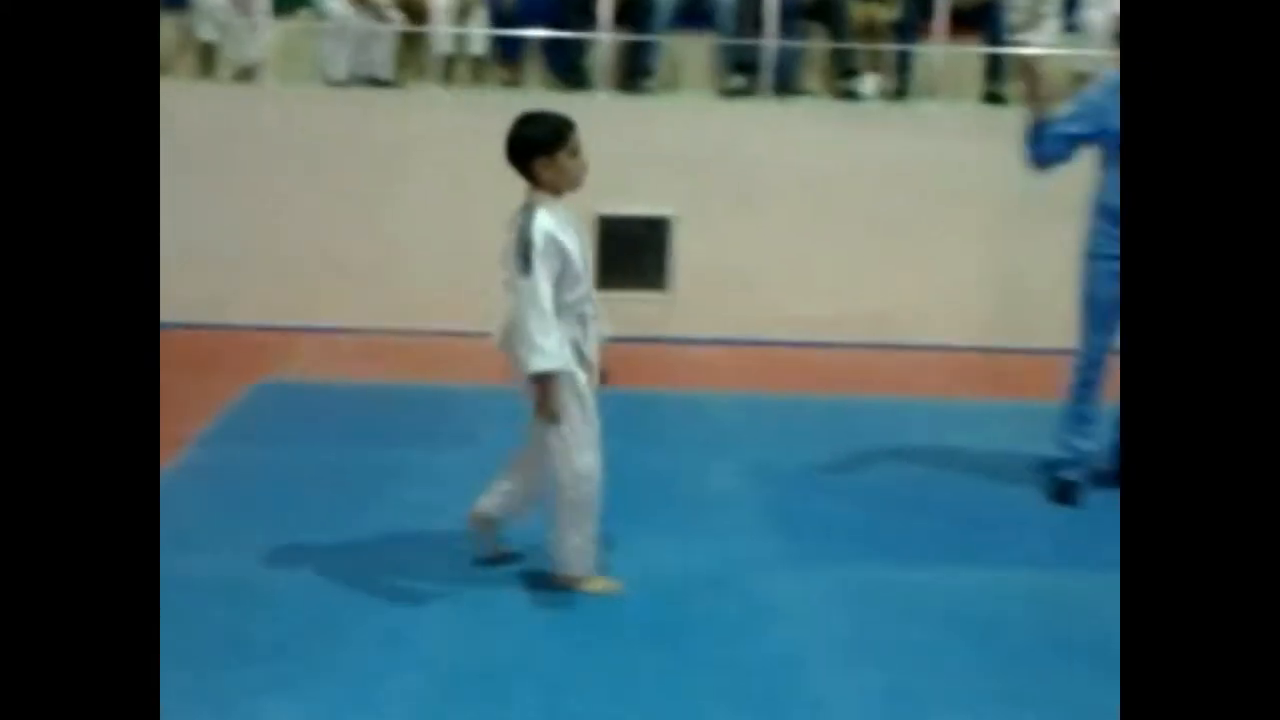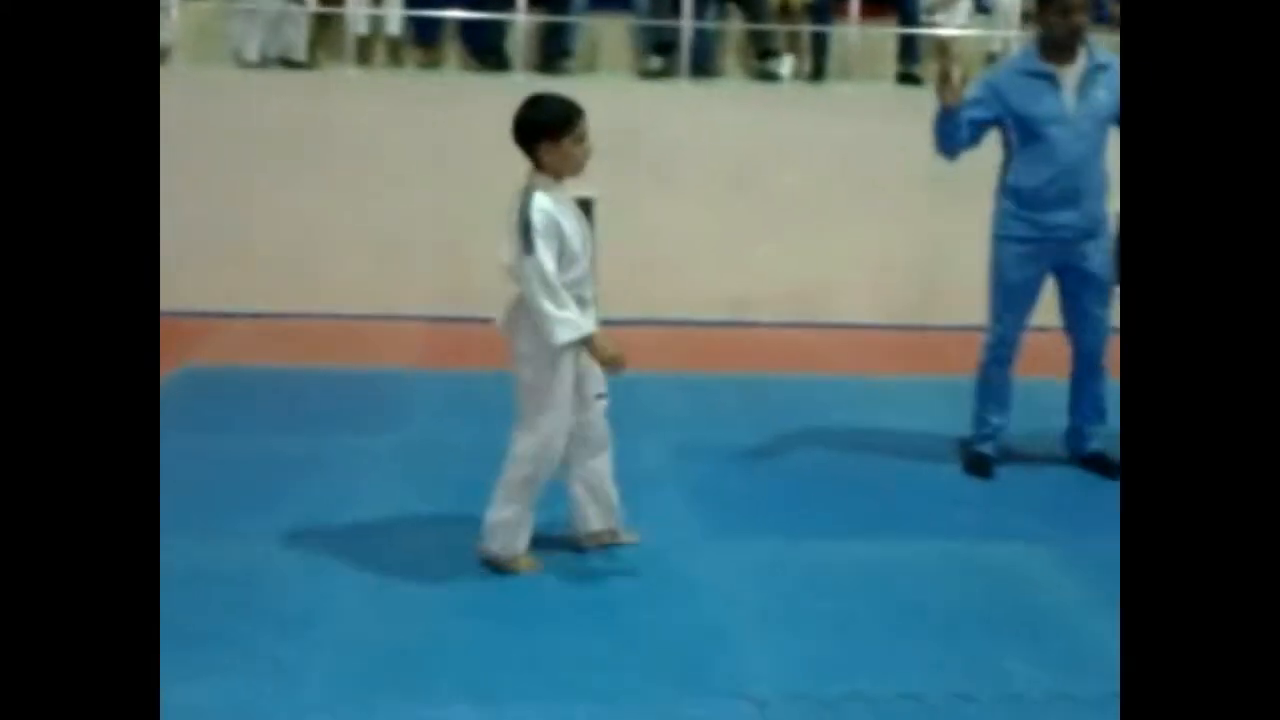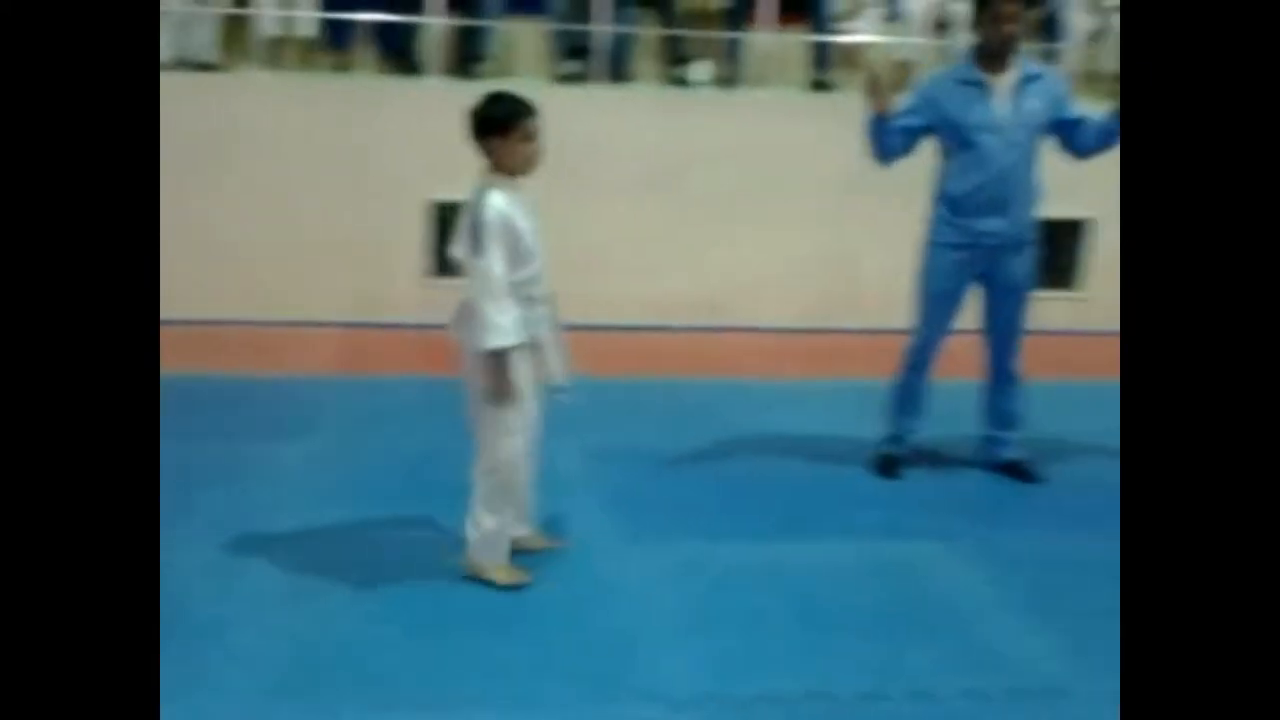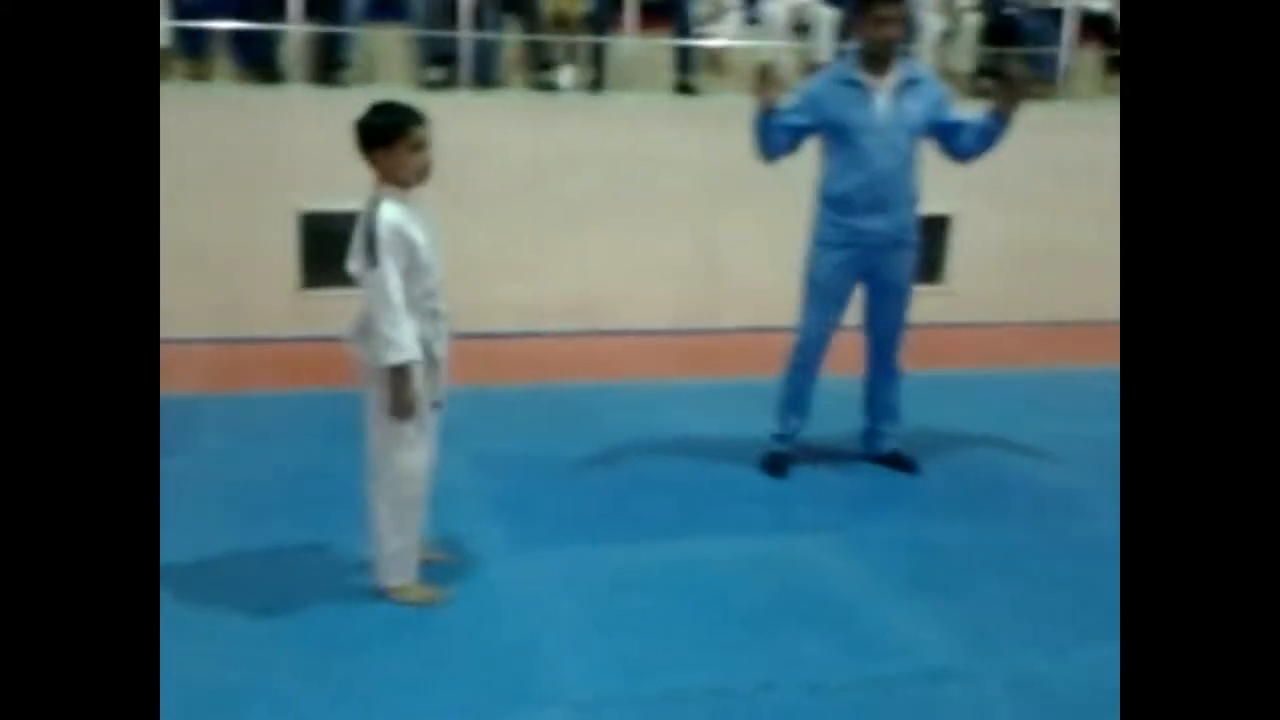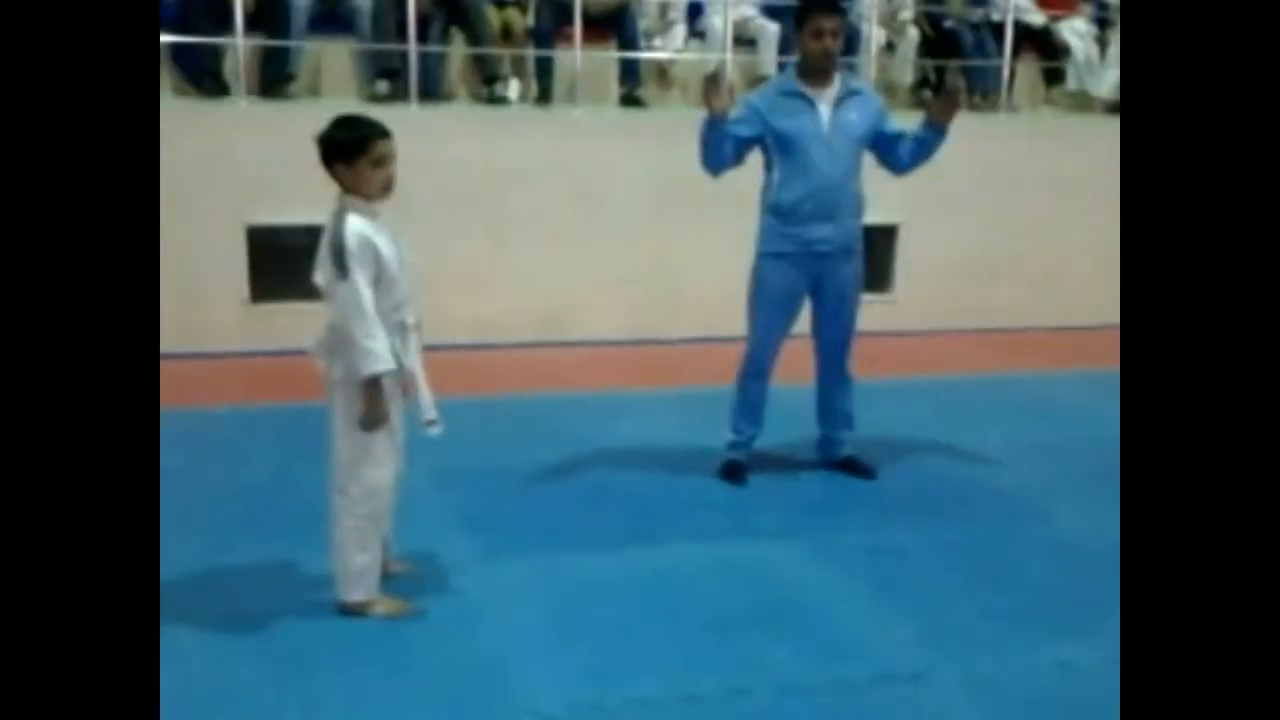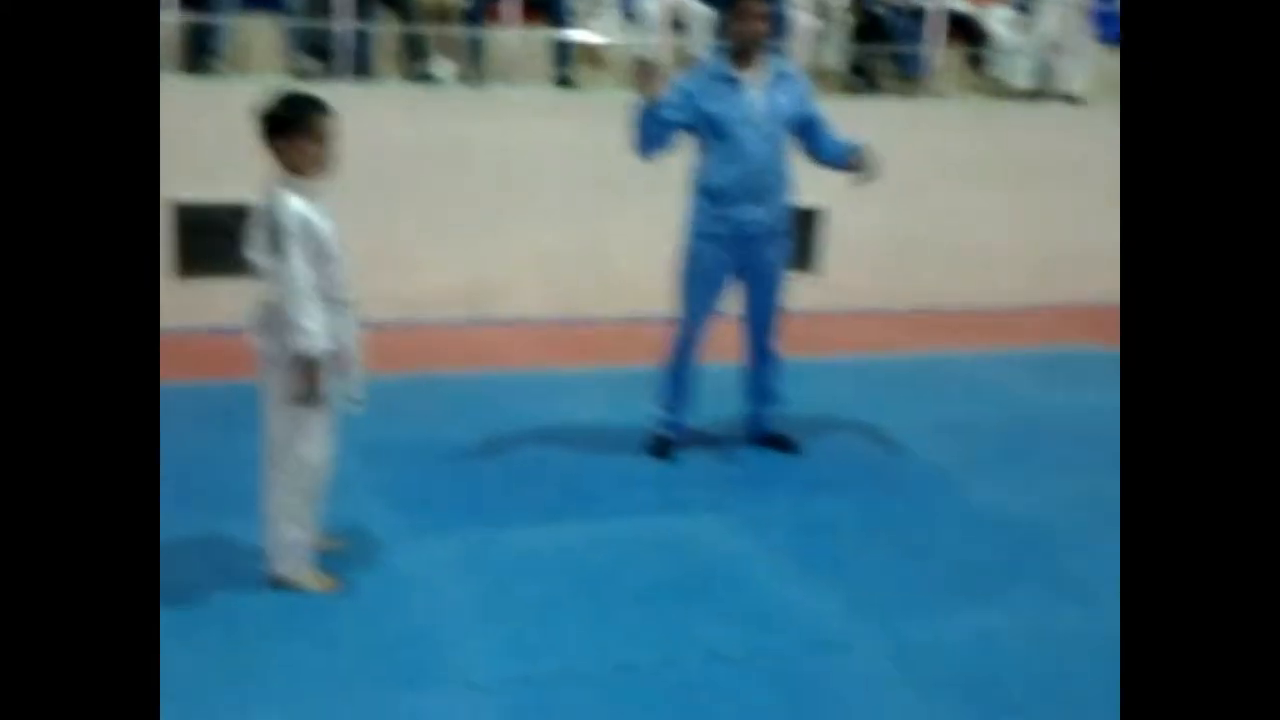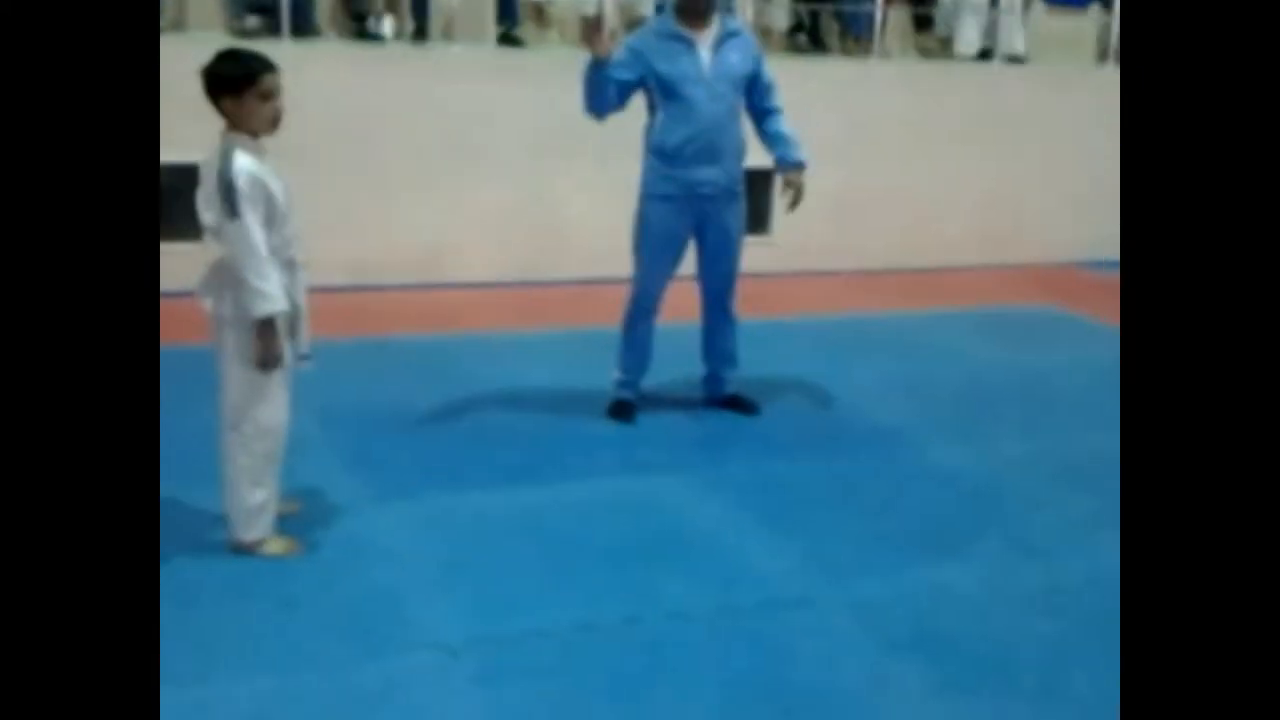
dt=0.3s
person 1, frame 1
left shoulder: (556, 216)
right shoulder: (539, 227)
right elbow: (534, 308)
left wrist: (593, 350)
right wrist: (545, 379)
left hip: (570, 351)
right hip: (555, 359)
left knee: (548, 450)
right knee: (578, 462)
left ankle: (490, 516)
right ankle: (575, 565)
person 1, frame 2
left shoulder: (557, 200)
right shoulder: (537, 209)
right elbow: (544, 288)
right wrist: (592, 342)
left hip: (571, 335)
right hip: (551, 341)
left knee: (591, 434)
right knee: (540, 441)
left ankle: (598, 523)
right ankle: (502, 541)
person 1, frame 3
left shoulder: (510, 199)
right shoulder: (490, 207)
right elbow: (486, 288)
left wrist: (541, 342)
right wrist: (497, 360)
left hip: (521, 336)
right hip: (499, 341)
left knee: (520, 440)
right knee: (504, 445)
left ankle: (513, 528)
right ankle: (486, 552)
person 1, frame 4
left shoulder: (402, 211)
right shoulder: (384, 219)
right elbow: (386, 303)
right wrist: (400, 375)
left hip: (416, 352)
right hip: (398, 357)
left knee: (416, 459)
right knee: (401, 465)
left ankle: (407, 545)
right ankle: (396, 576)
person 1, frame 5
left shoulder: (369, 224)
right shoulder: (351, 233)
right elbow: (356, 316)
left wrist: (398, 372)
right wrist: (373, 387)
left hip: (381, 365)
right hip: (363, 371)
left knee: (382, 471)
right knee: (365, 477)
left ankle: (374, 558)
right ankle: (358, 590)
person 1, frame 6
left shoulder: (303, 202)
right shoulder: (287, 209)
right elbow: (294, 292)
left wrist: (330, 353)
right wrist: (309, 362)
left hip: (314, 343)
right hip: (298, 348)
left knee: (311, 448)
right knee: (299, 452)
left ankle: (302, 535)
right ankle: (289, 562)
person 1, frame 7
left shoulder: (243, 160)
right shoulder: (239, 169)
right elbow: (248, 254)
right wrist: (267, 327)
left hip: (262, 304)
right hip: (251, 310)
left knee: (264, 414)
right knee: (258, 417)
left ankle: (259, 499)
right ankle: (252, 528)
person 2, frame 1
right shoulder: (1105, 95)
right elbow: (1046, 155)
right wrist: (1039, 115)
right hip: (1111, 249)
right knee: (1093, 359)
left ankle: (1116, 455)
right ankle: (1071, 465)
person 2, frame 2
left shoulder: (1111, 74)
right shoulder: (1007, 79)
right elbow: (953, 144)
right wrist: (950, 108)
left hip: (1088, 235)
right hip: (1023, 233)
left knee: (1092, 343)
right knee: (1003, 341)
left ankle: (1086, 441)
right ankle: (984, 439)
person 2, frame 3
left shoulder: (1048, 86)
right shoulder: (943, 87)
left elbow: (1083, 140)
right elbow: (889, 149)
left wrist: (1116, 118)
right wrist: (882, 115)
left hip: (1015, 243)
right hip: (954, 239)
left knee: (1005, 352)
right knee: (925, 343)
left ankle: (1002, 447)
right ankle: (896, 441)
person 2, frame 4
left shoulder: (926, 89)
right shoulder: (825, 89)
left elbow: (961, 145)
right elbow: (773, 147)
left wrist: (1000, 116)
right wrist: (769, 109)
left hip: (897, 241)
right hip: (837, 239)
left knee: (885, 346)
right knee: (812, 341)
left ankle: (881, 440)
right ankle: (783, 441)
person 2, frame 5
left shoulder: (866, 102)
right shoulder: (766, 102)
left elbow: (899, 157)
right elbow: (717, 161)
left wrist: (934, 128)
right wrist: (716, 119)
left hip: (843, 251)
right hip: (783, 251)
left knee: (835, 354)
right knee: (761, 352)
left ankle: (836, 445)
right ankle: (739, 449)
person 2, frame 6
left shoulder: (792, 82)
right shoulder: (698, 84)
left elbow: (818, 139)
right elbow: (650, 144)
left wrist: (851, 155)
right wrist: (652, 102)
left hip: (770, 231)
right hip: (715, 230)
left knee: (763, 332)
right knee: (691, 329)
left ankle: (762, 422)
right ankle: (670, 425)
person 2, frame 7
left shoulder: (743, 42)
right shoulder: (647, 43)
left elbow: (766, 110)
right elbow: (601, 106)
left wrist: (790, 160)
right wrist: (600, 61)
left hip: (726, 193)
right hip: (667, 192)
left knee: (720, 295)
right knee: (647, 294)
left ankle: (720, 384)
right ankle: (627, 388)
